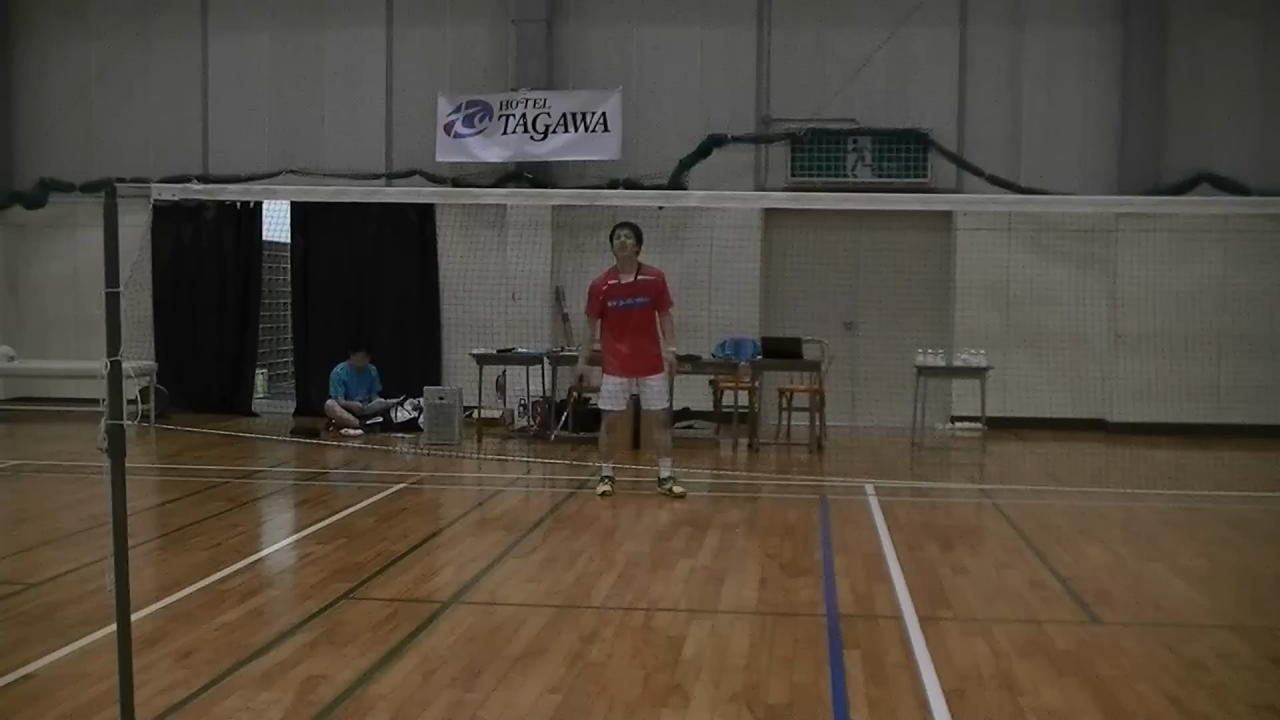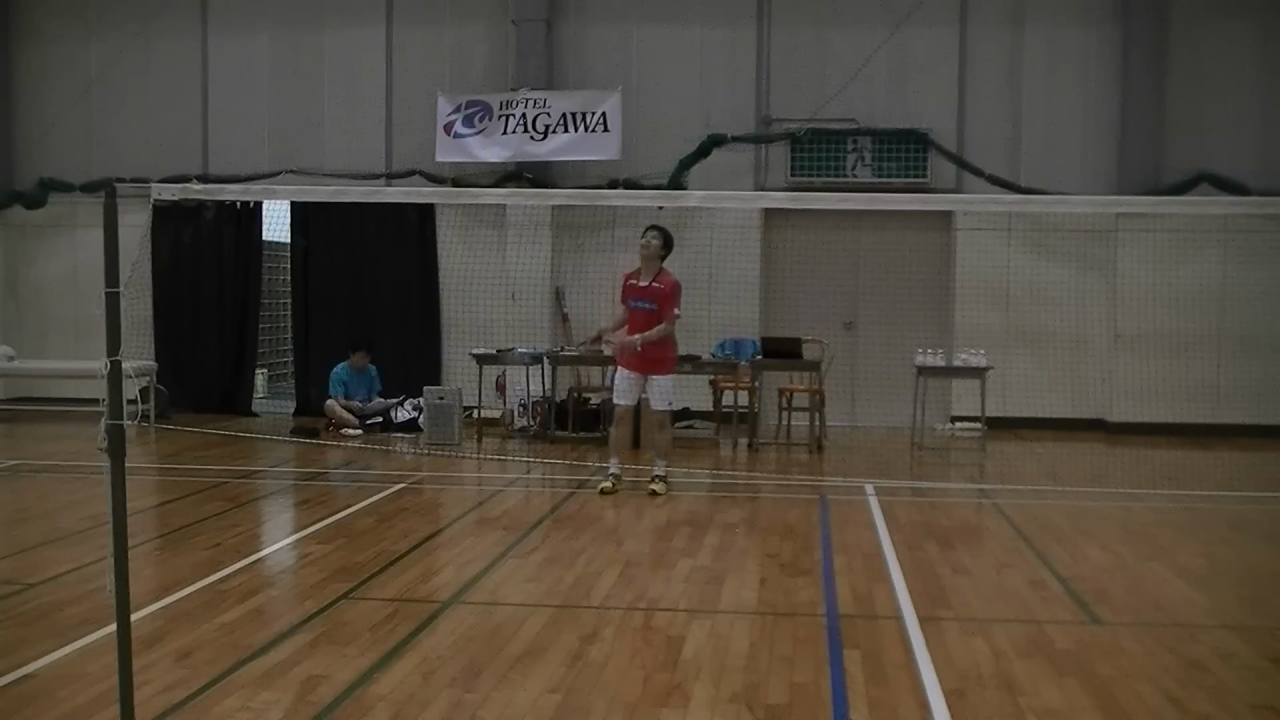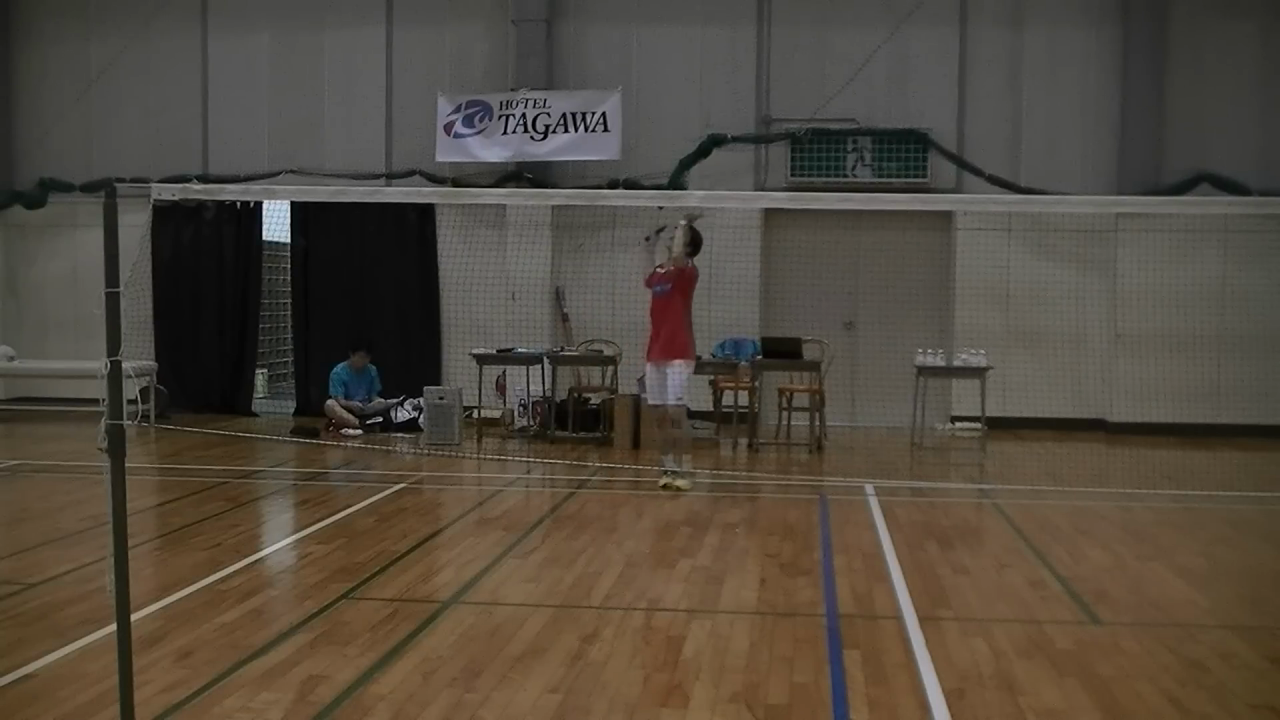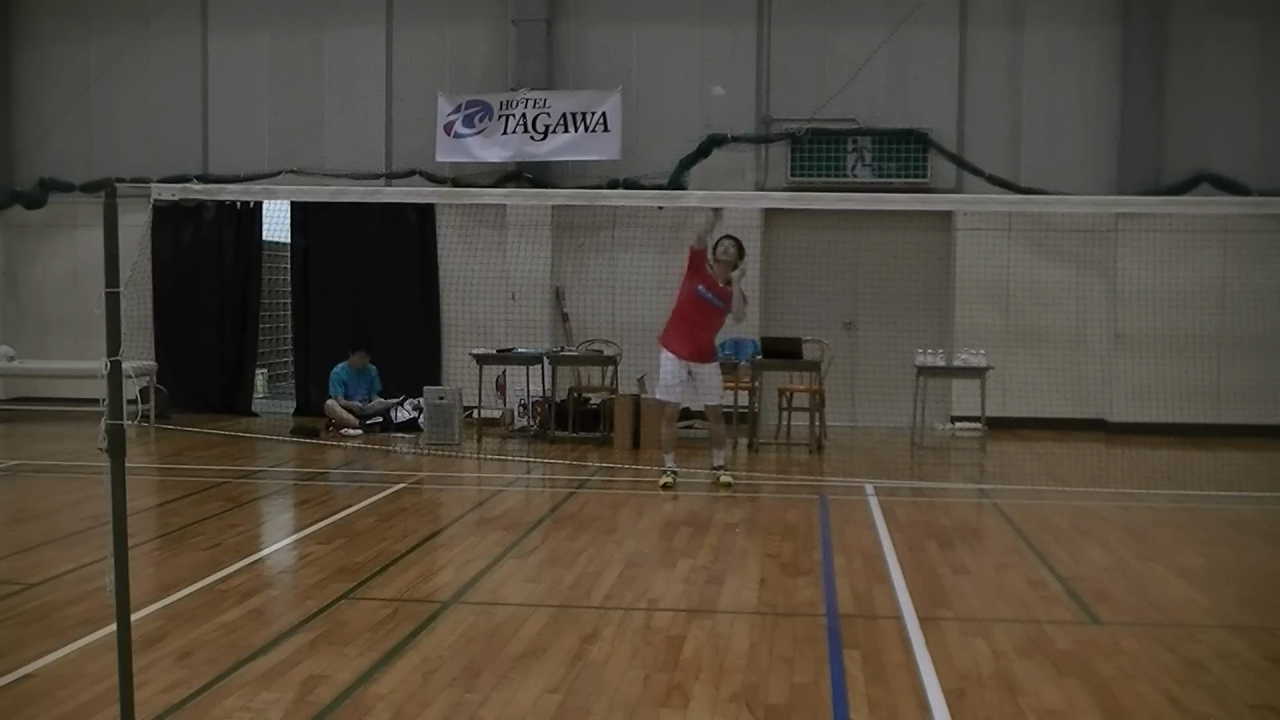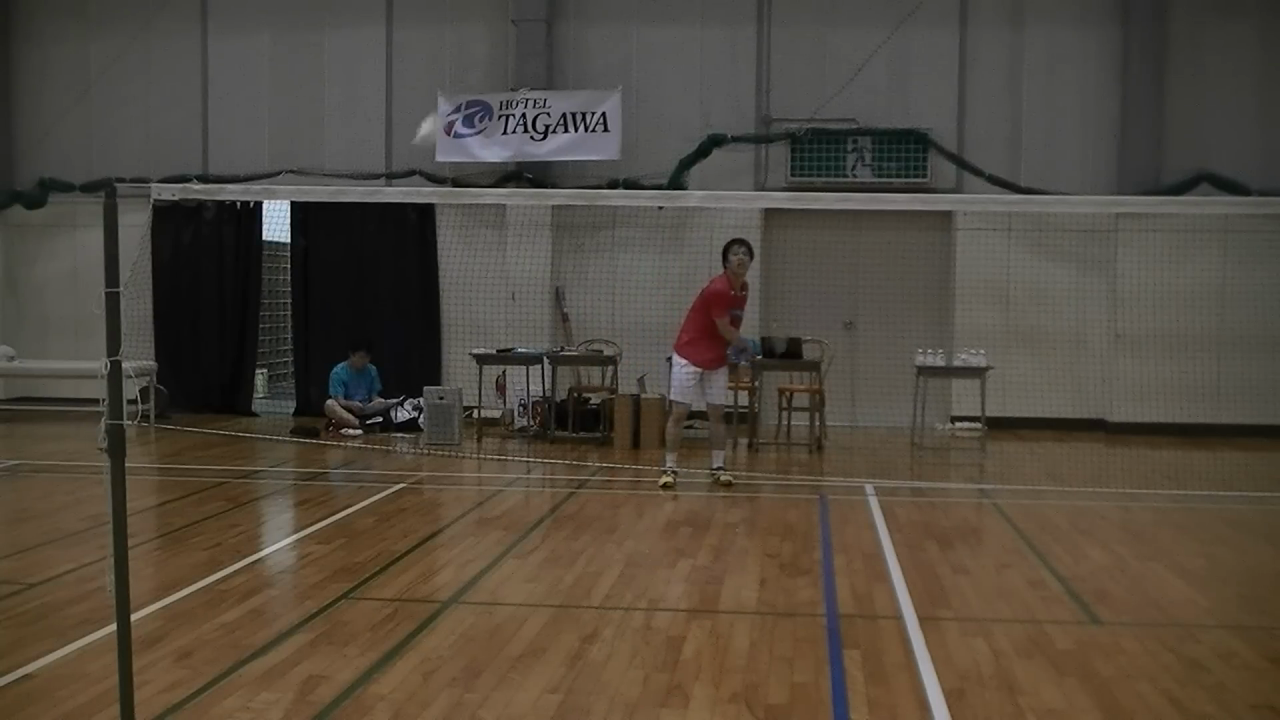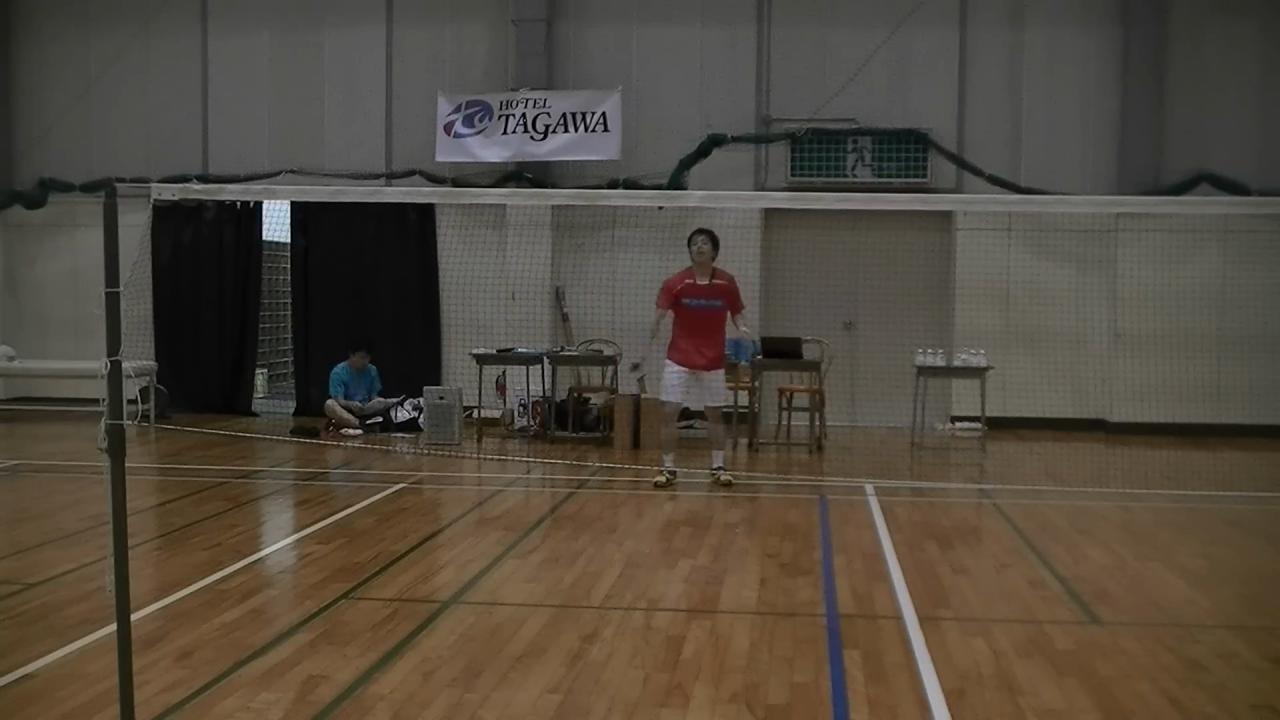
dt=0.5s
person 1, frame 1
left shoulder: (655, 278)
right shoulder: (600, 285)
left elbow: (664, 316)
right elbow: (592, 326)
left wrist: (669, 347)
right wrist: (582, 360)
left hip: (651, 363)
right hip: (616, 364)
left knee: (659, 418)
right knee: (611, 421)
left ankle: (665, 476)
right ankle: (606, 475)
person 1, frame 2
left shoulder: (670, 285)
right shoulder: (629, 279)
left elbow: (668, 327)
left wrist: (637, 339)
right wrist: (605, 330)
left hip: (660, 362)
right hip: (629, 361)
left knee: (660, 419)
right knee: (620, 415)
left ankle: (659, 474)
right ankle: (613, 472)
person 1, frame 3
left shoulder: (687, 270)
right shoulder: (658, 271)
left elbow: (677, 256)
left wrist: (681, 226)
left hip: (679, 353)
right hip: (655, 353)
left knee: (675, 412)
right knee: (659, 415)
left ankle: (684, 469)
right ankle: (669, 467)
person 1, frame 4
left shoulder: (734, 290)
right shoulder: (698, 266)
left elbow: (738, 316)
right elbow: (700, 241)
left wrist: (737, 282)
right wrist: (713, 220)
left hip: (706, 358)
right hip: (674, 352)
left knee: (714, 413)
right knee: (670, 412)
left ankle: (719, 466)
right ankle: (669, 468)
person 1, frame 5
left shoulder: (743, 289)
right shoulder: (718, 289)
right elbow: (725, 329)
left wrist: (735, 343)
right wrist: (743, 344)
left hip: (716, 360)
right hip: (689, 356)
left knee: (717, 413)
right knee: (679, 412)
left ankle: (718, 467)
right ankle: (669, 468)
person 1, frame 6
left shoulder: (727, 283)
right shoulder: (675, 282)
left elbow: (737, 311)
right elbow: (659, 318)
left wrist: (742, 328)
left hip: (713, 360)
right hip: (679, 359)
left knee: (714, 415)
right knee: (669, 413)
left ankle: (718, 467)
right ankle: (667, 468)
